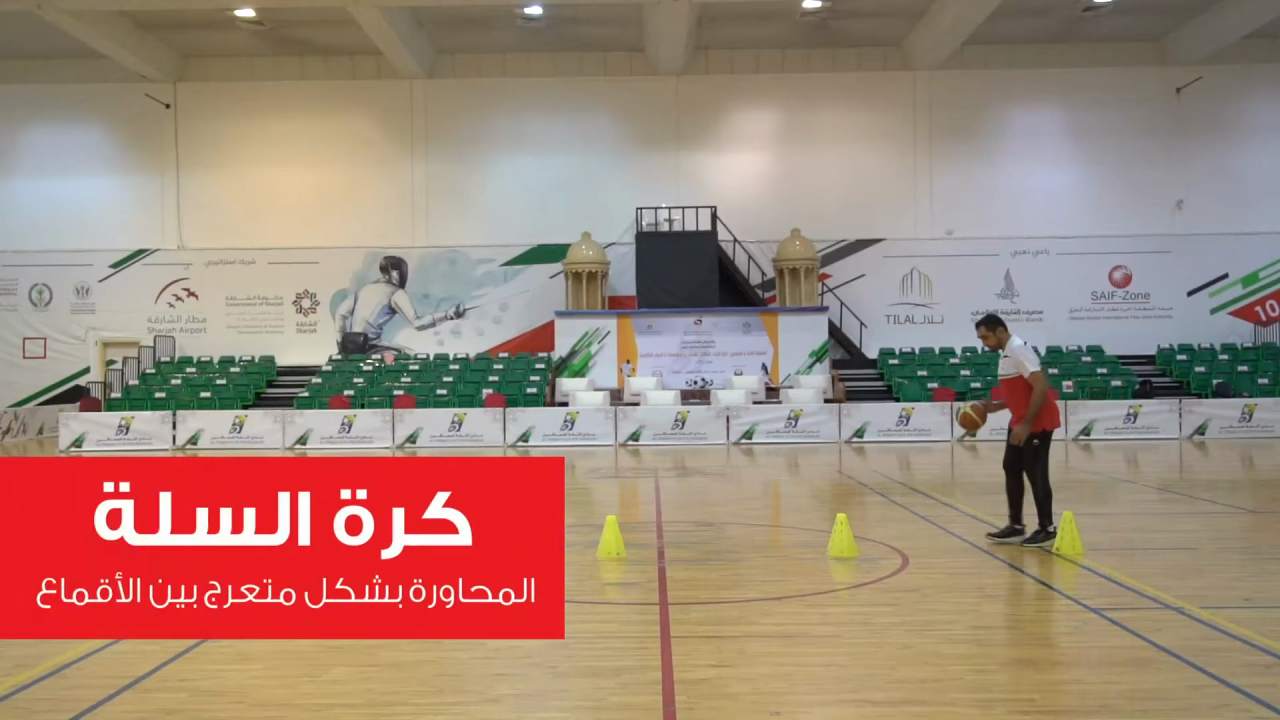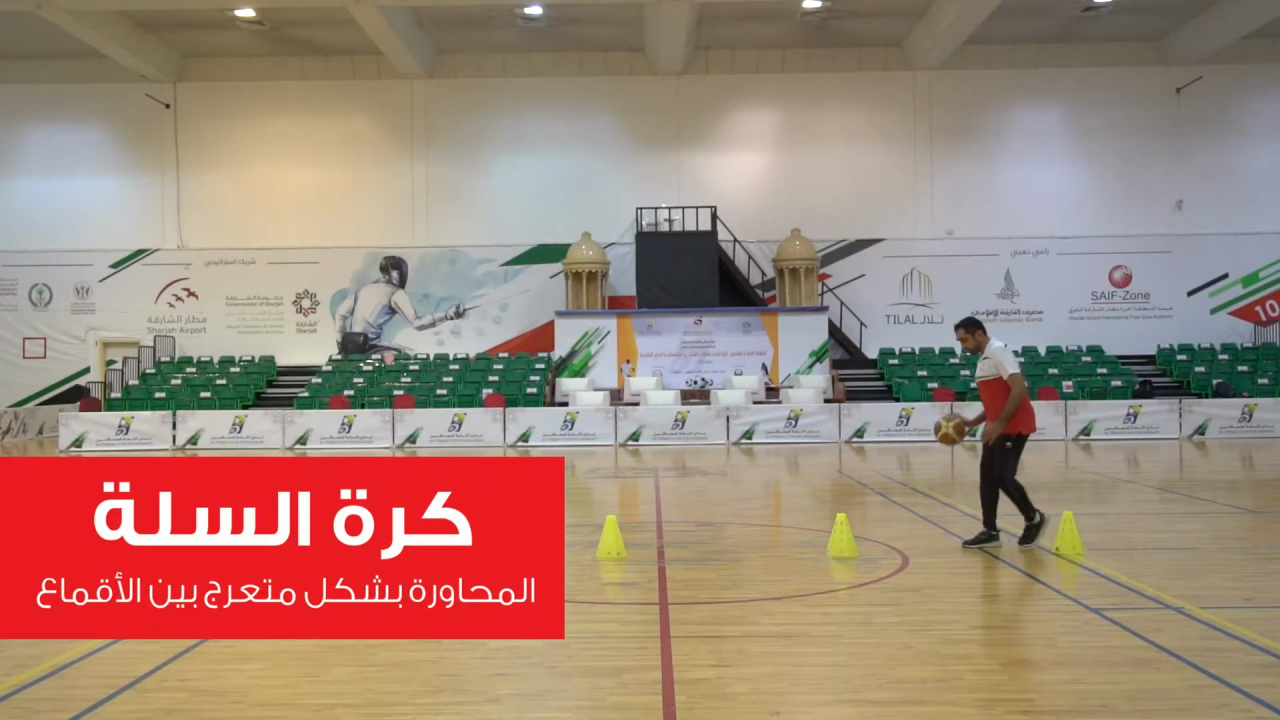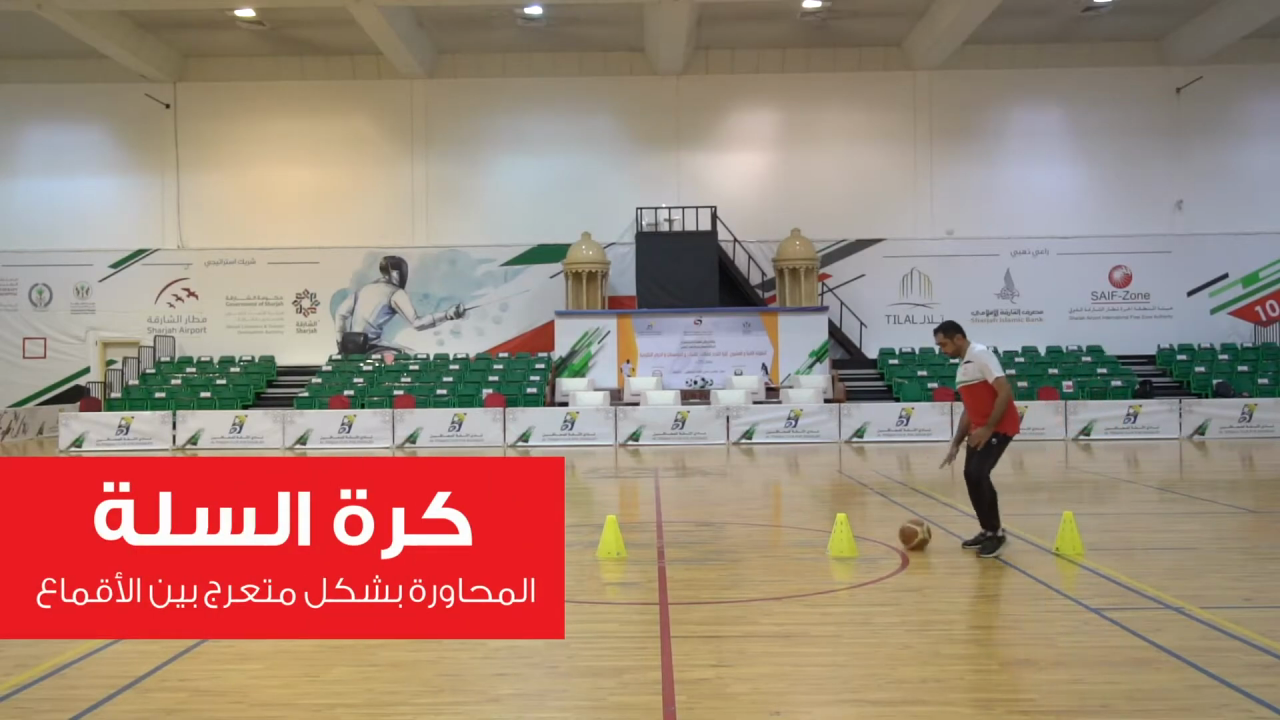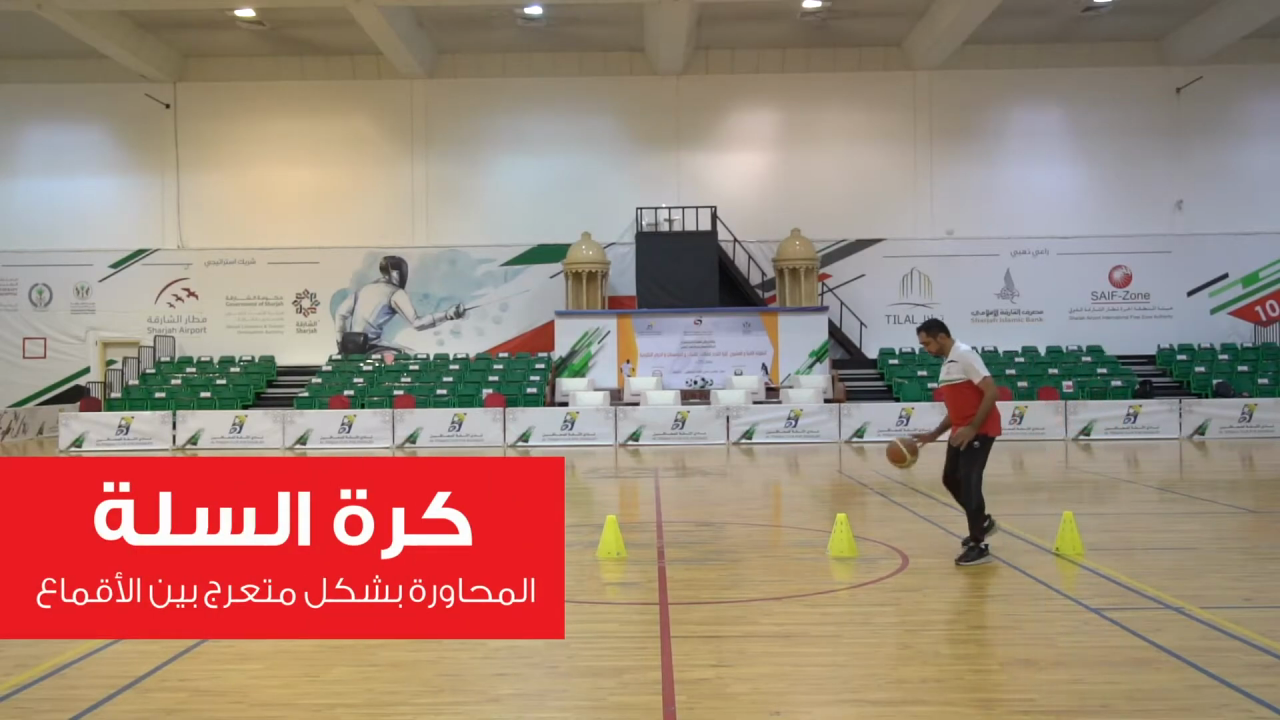
dt=0.2s
person 1, frame 1
left shoulder: (1018, 350)
right shoulder: (1007, 354)
left elbow: (1041, 387)
left wrist: (1026, 424)
right wrist: (996, 406)
left hip: (1038, 422)
right hip: (1022, 422)
left knee: (1036, 473)
right knee: (1011, 469)
left ankle: (1047, 529)
right ankle: (1015, 525)
person 1, frame 2
left shoulder: (998, 352)
right shoulder: (984, 359)
left elbow: (1019, 389)
left wrist: (999, 424)
right wrist: (974, 421)
left hip: (1014, 425)
right hip: (998, 425)
left knee: (1003, 475)
right knee: (987, 473)
left ankle: (1034, 519)
right ankle: (990, 531)
person 1, frame 3
left shoulder: (981, 355)
right shoulder: (963, 365)
left elbow: (1006, 392)
right elbow: (969, 410)
left wrist: (989, 428)
right wrist: (955, 446)
left hip: (997, 427)
right hip: (979, 429)
left knee: (978, 474)
right knee: (971, 476)
left ankle: (995, 533)
right ankle: (989, 530)
person 1, frame 4
left shoulder: (965, 355)
right shoulder: (948, 363)
left elbow: (991, 392)
left wrist: (972, 428)
right wrist: (934, 434)
left hip: (980, 430)
right hip: (962, 430)
left knee: (967, 480)
right knee: (951, 479)
left ankle: (979, 544)
right ankle: (983, 522)
